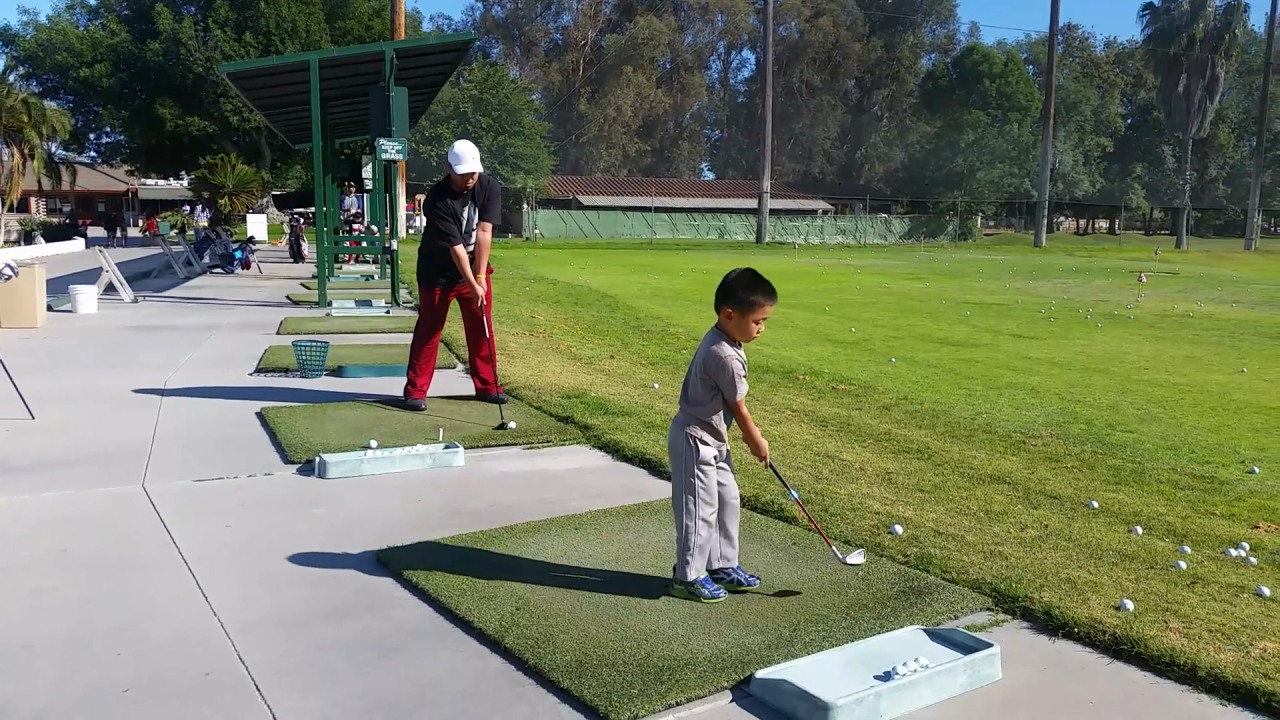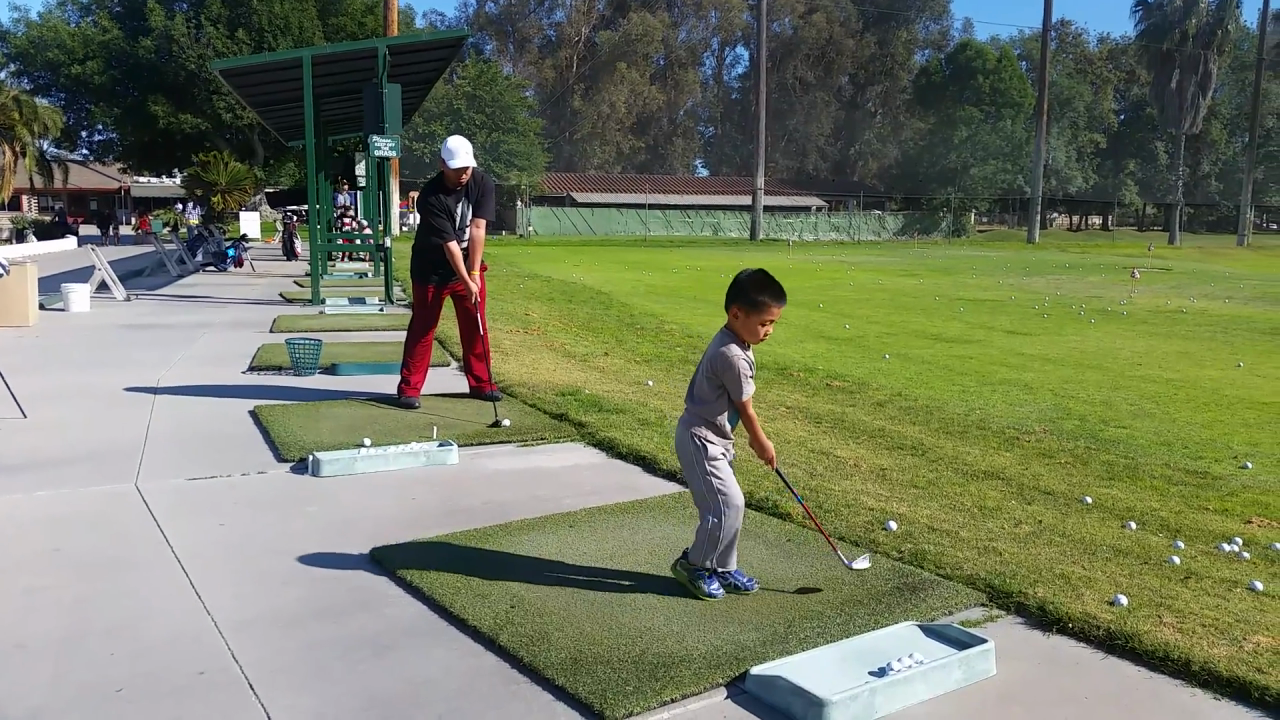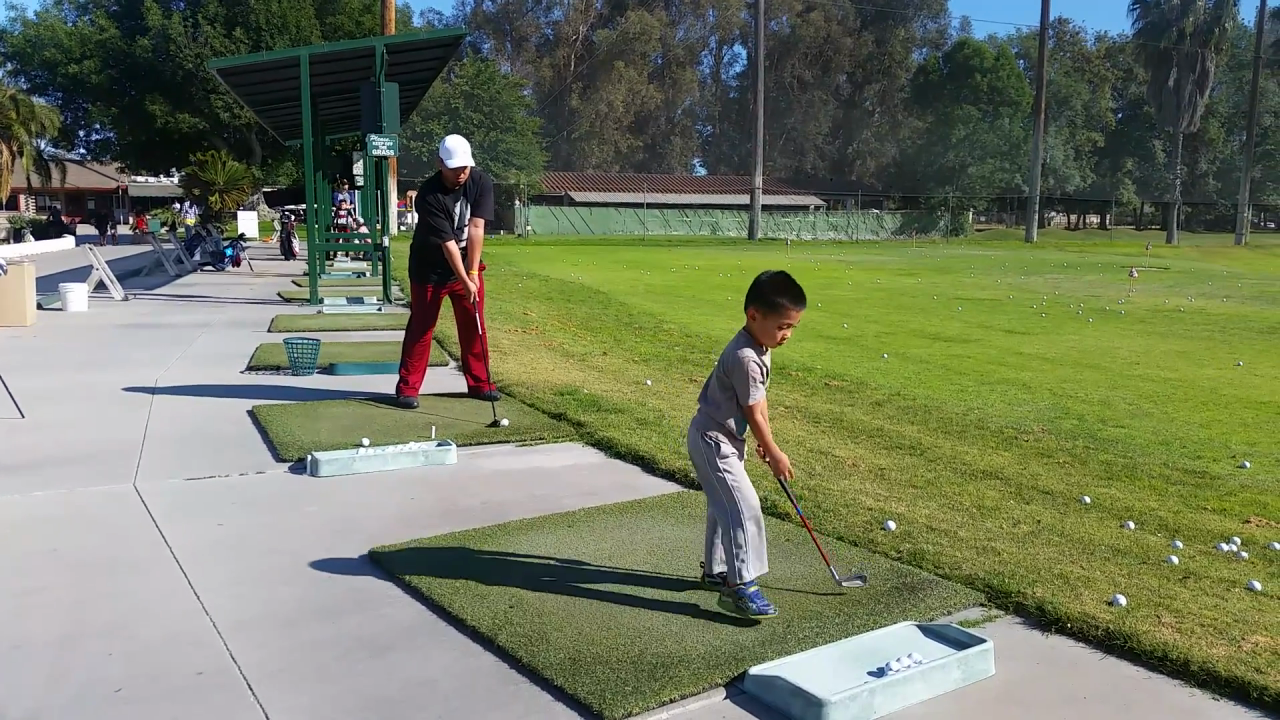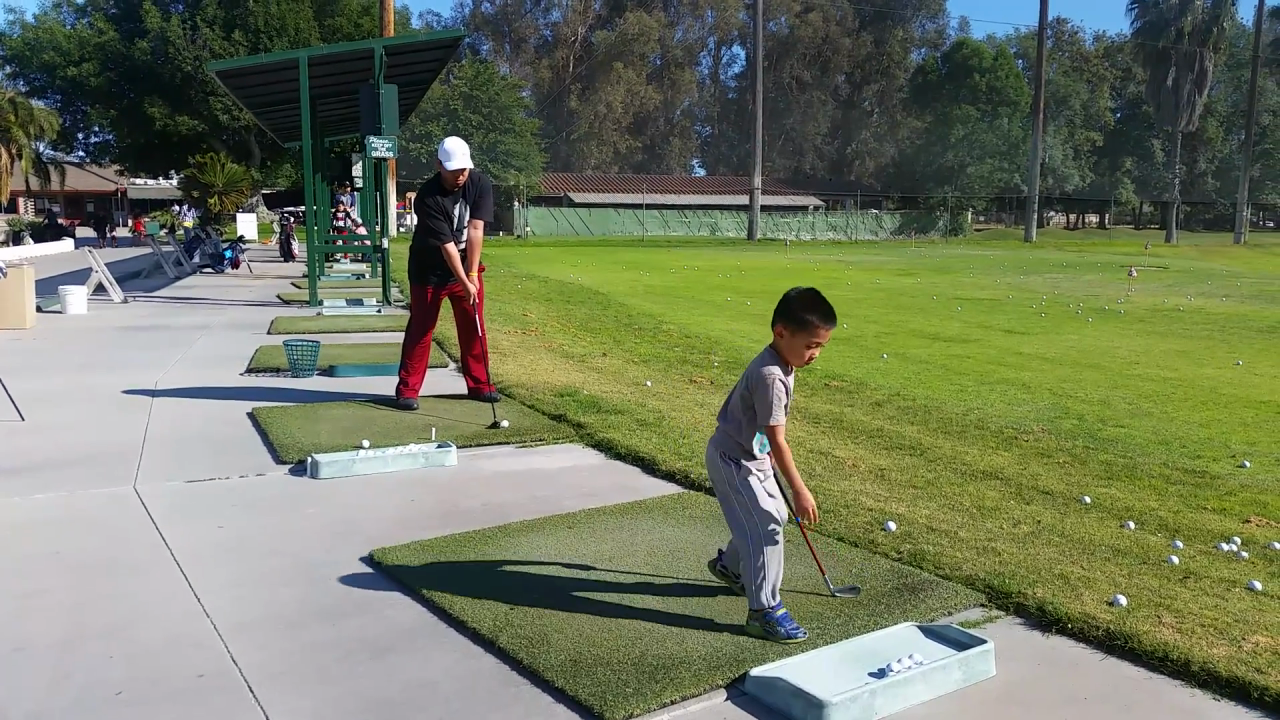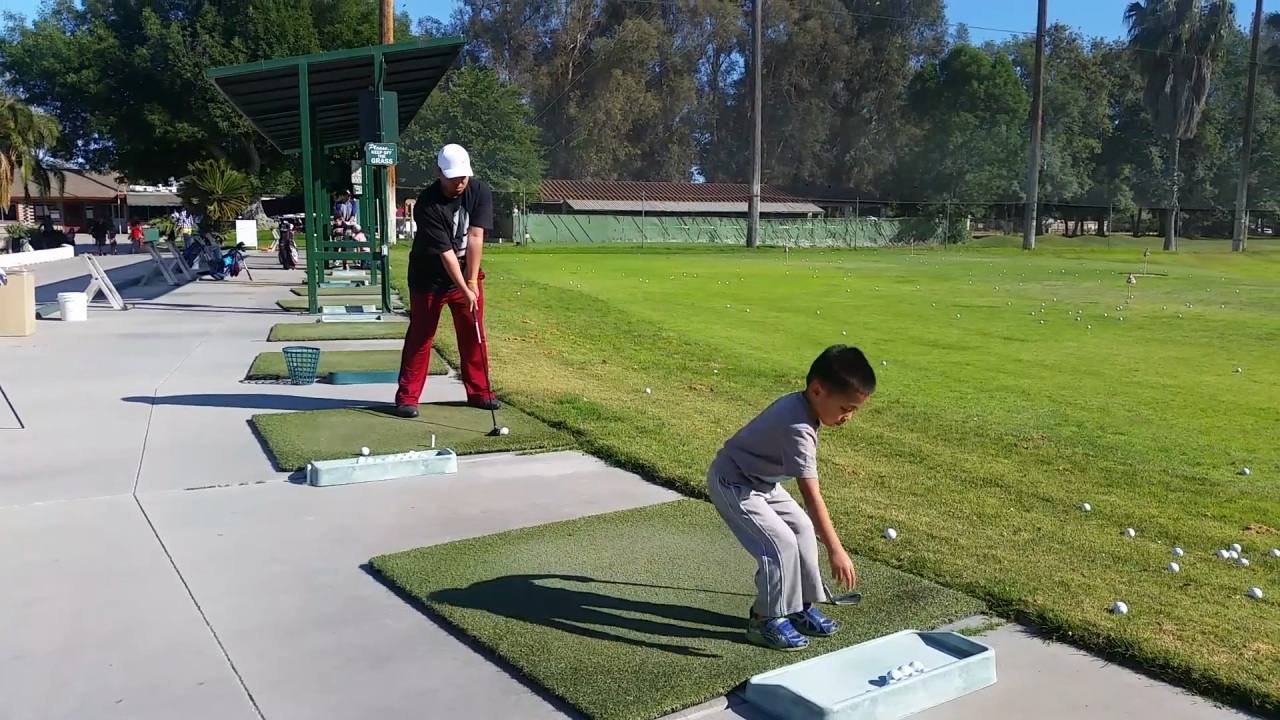
dt=0.2s
person 1, frame 1
left shoulder: (719, 341)
right shoulder: (727, 357)
right elbow: (737, 408)
left wrist: (751, 432)
right wrist: (756, 441)
left hip: (709, 438)
right hip: (696, 440)
left knee: (727, 500)
right knee: (699, 509)
left ankle: (722, 566)
right ankle: (688, 577)
person 1, frame 2
left shoulder: (730, 342)
right shoulder: (734, 357)
left elbow: (738, 404)
right elbow: (745, 409)
left wrist: (755, 438)
right wrist: (763, 444)
left hip: (714, 437)
right hip: (701, 440)
left knee: (726, 505)
right knee: (728, 506)
left ankle: (721, 568)
right ankle: (693, 564)
person 1, frame 3
left shoulder: (757, 347)
right shoulder: (746, 358)
left elbow: (759, 400)
right elbow: (753, 415)
left wrist: (765, 444)
right wrist: (775, 455)
left hip: (726, 439)
right hip: (712, 441)
left knee: (727, 509)
right knee: (745, 509)
left ankle: (717, 571)
right ankle: (741, 584)
person 1, frame 4
left shoulder: (782, 364)
right shoulder: (770, 375)
right elbow: (776, 438)
left wrist: (773, 458)
right wrist: (799, 490)
left hip: (753, 455)
right hip: (733, 459)
left knee: (777, 515)
right knee: (764, 530)
left ankle: (728, 564)
right ankle: (764, 612)
person 1, frame 5
left shoulder: (798, 402)
right shoulder: (799, 429)
right elbow: (812, 496)
right wrist: (836, 550)
left hip: (757, 478)
right hip: (731, 484)
left knee: (803, 529)
right knee: (781, 543)
left ankle: (800, 607)
right ankle: (766, 621)
person 2, frame 1
left shoulder: (490, 187)
right shoulder: (437, 199)
left elbow: (484, 233)
right elbow: (455, 246)
left wrist: (481, 277)
right wrist: (472, 284)
left hip: (476, 268)
right hip: (438, 272)
left knee: (481, 327)
right knee: (429, 330)
left ankle: (486, 385)
right ankle: (415, 390)
person 2, frame 2
left shoulder: (483, 184)
right shoulder: (430, 196)
left elbow: (478, 229)
right elbow: (448, 242)
left wrist: (474, 273)
right wrist: (466, 281)
left hip: (469, 265)
right hip: (431, 270)
left knee: (475, 325)
right knee: (423, 327)
left ankle: (481, 383)
right ankle: (409, 388)
person 2, frame 3
left shoulder: (482, 183)
right shoulder: (428, 195)
left elbow: (476, 228)
right elbow: (447, 242)
left wrist: (473, 273)
right wrist: (464, 280)
left hip: (468, 265)
right hip: (430, 269)
left knee: (474, 324)
right knee: (421, 327)
left ankle: (479, 382)
right ankle: (407, 387)
person 2, frame 4
left shoulder: (481, 184)
right shoulder: (427, 197)
left elbow: (475, 230)
right elbow: (446, 244)
left wrist: (473, 274)
right wrist: (464, 282)
left hip: (468, 266)
right hip: (429, 270)
left knee: (473, 326)
right knee: (421, 328)
left ankle: (479, 384)
right ankle: (407, 389)
person 2, frame 5
left shoulder: (480, 192)
right shoulder: (427, 205)
left elbow: (475, 237)
right elbow: (445, 252)
left wrist: (472, 282)
right wrist: (463, 290)
left hip: (466, 273)
right hip: (429, 278)
left knee: (473, 333)
right knee: (420, 335)
left ankle: (478, 391)
right ankle: (407, 396)
